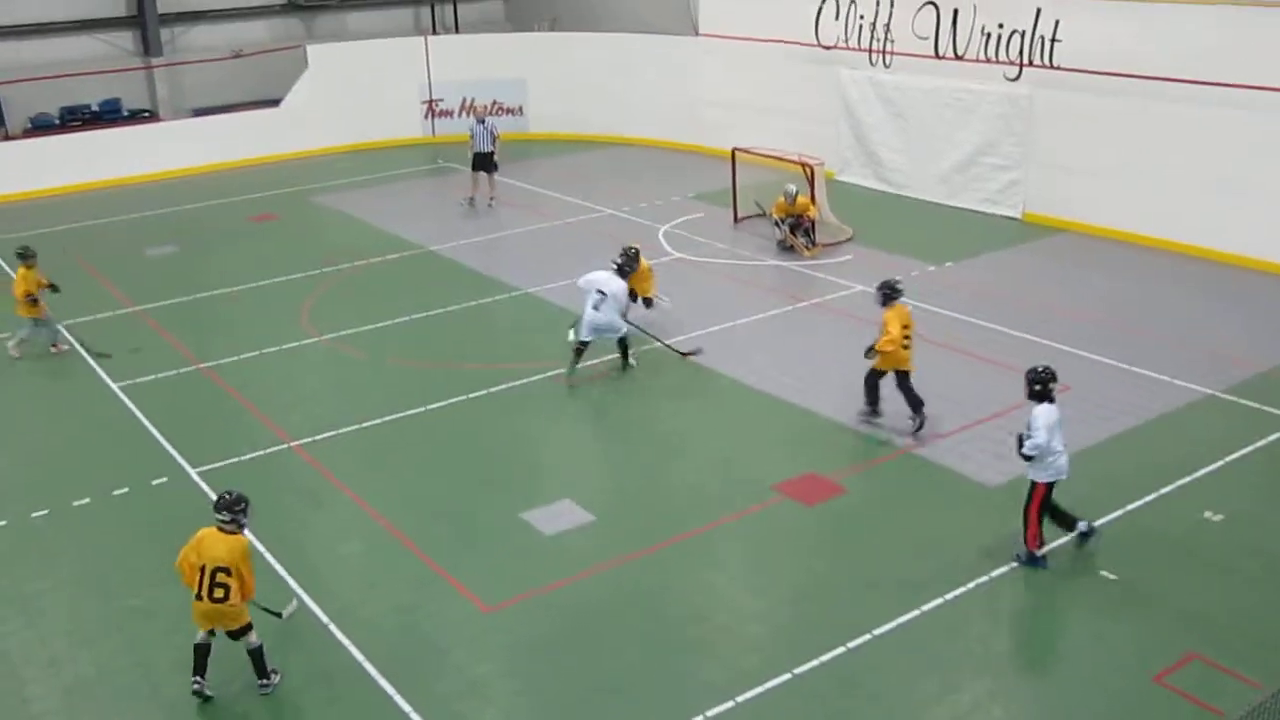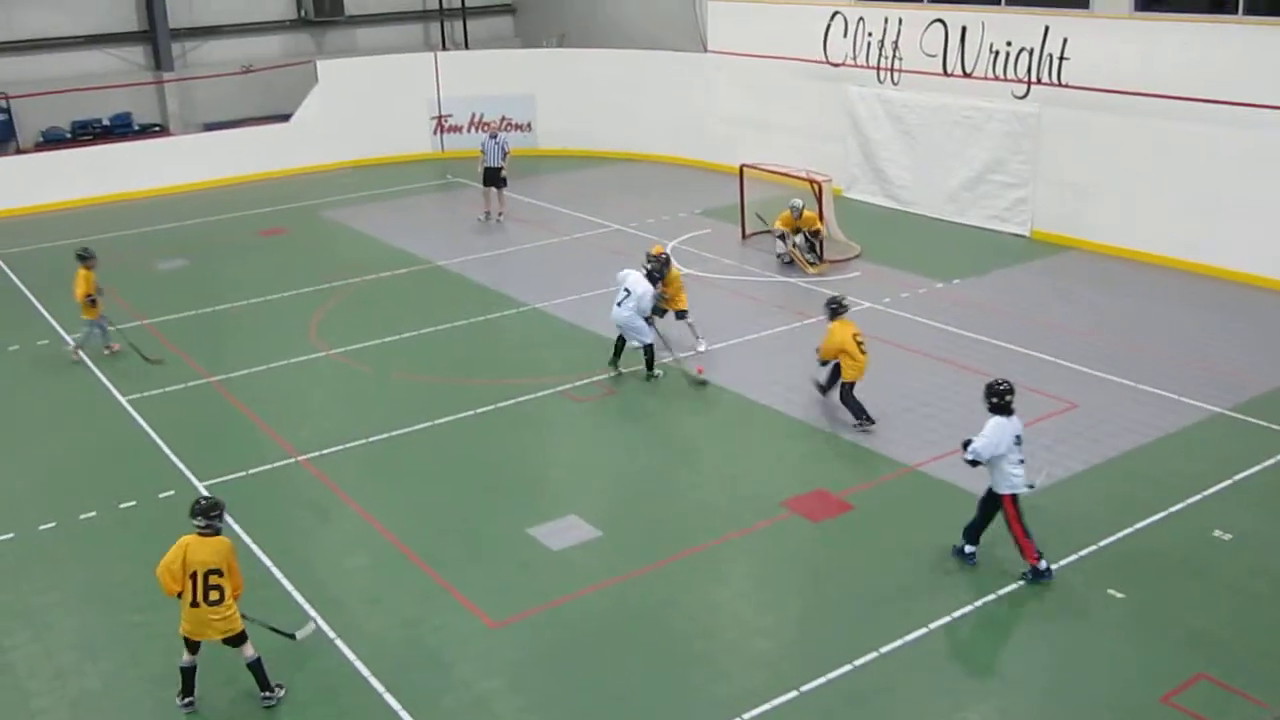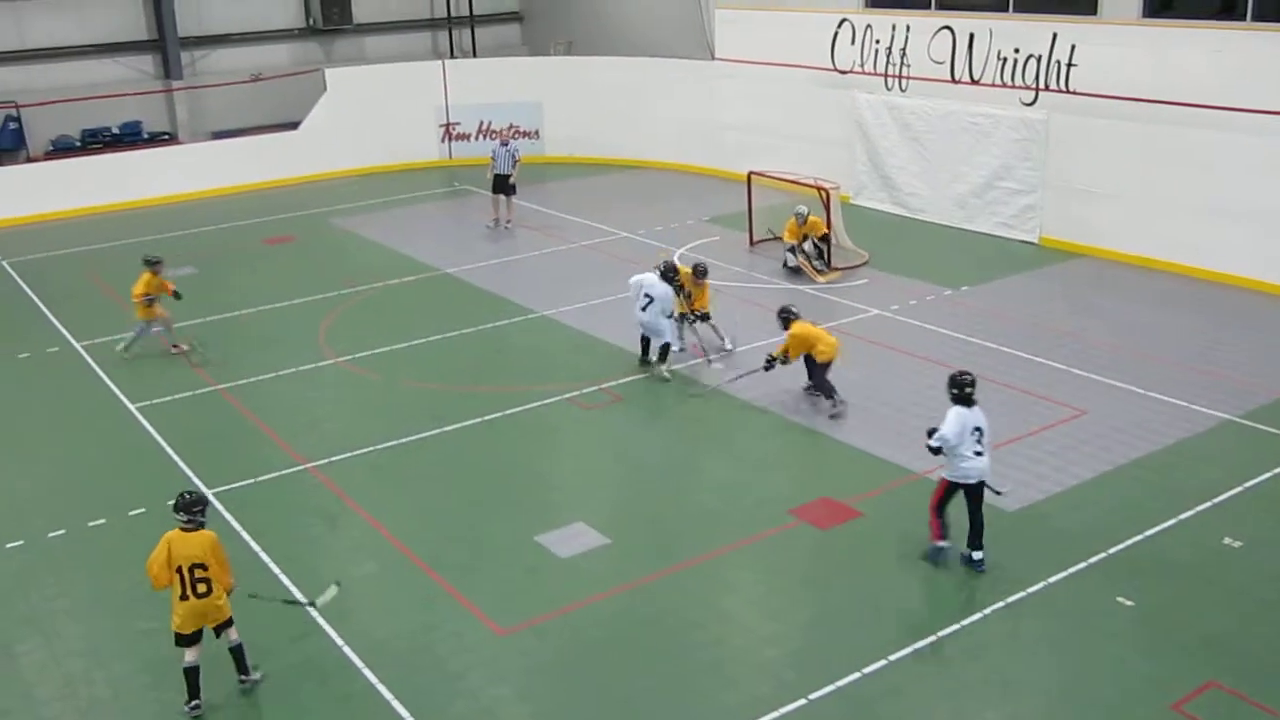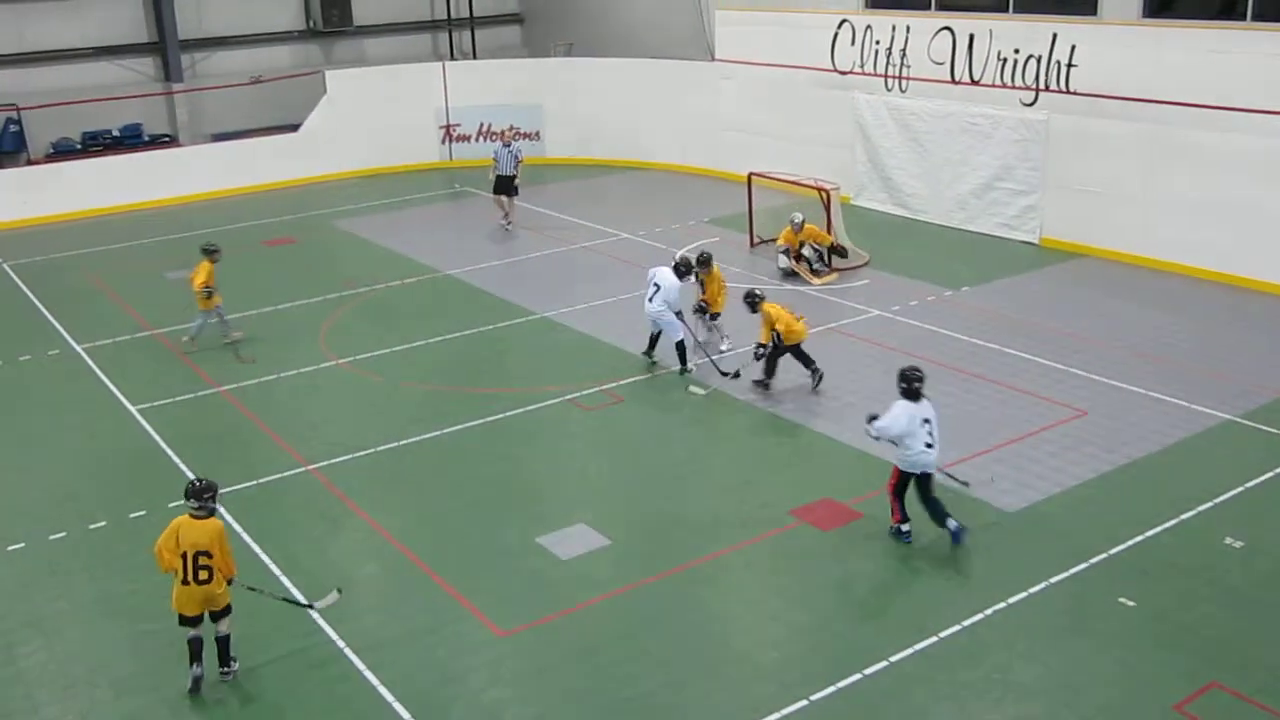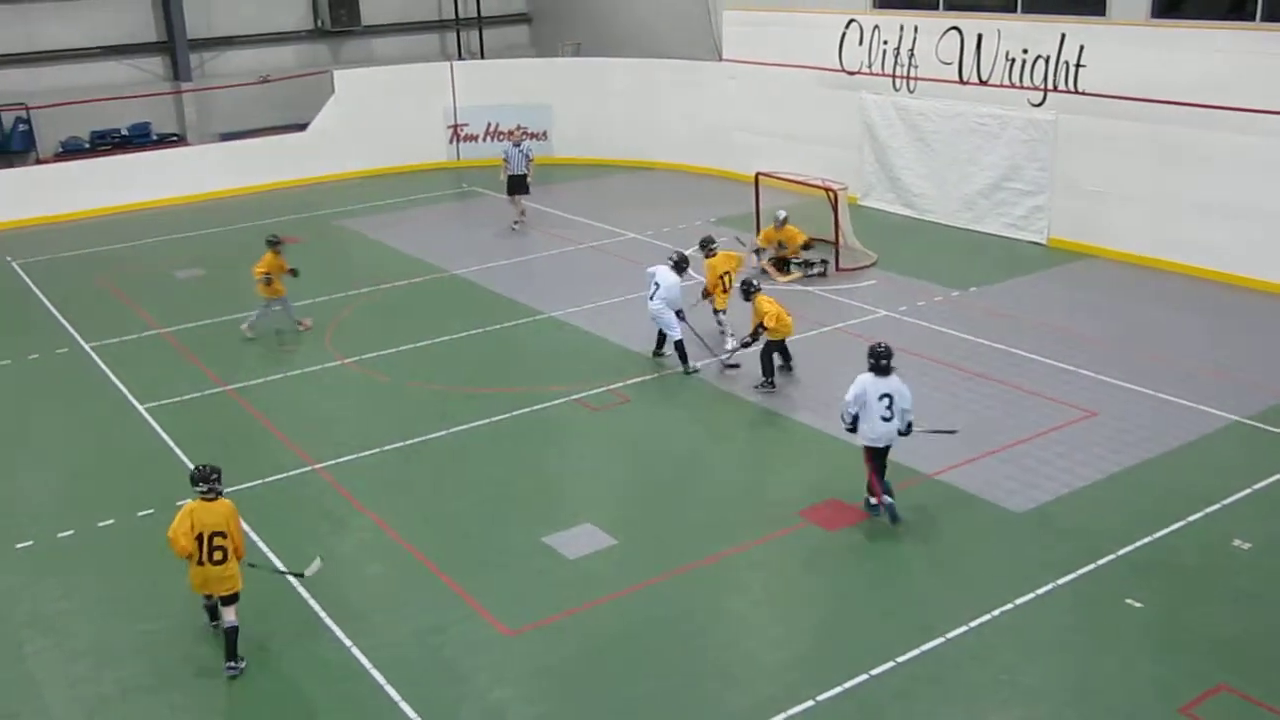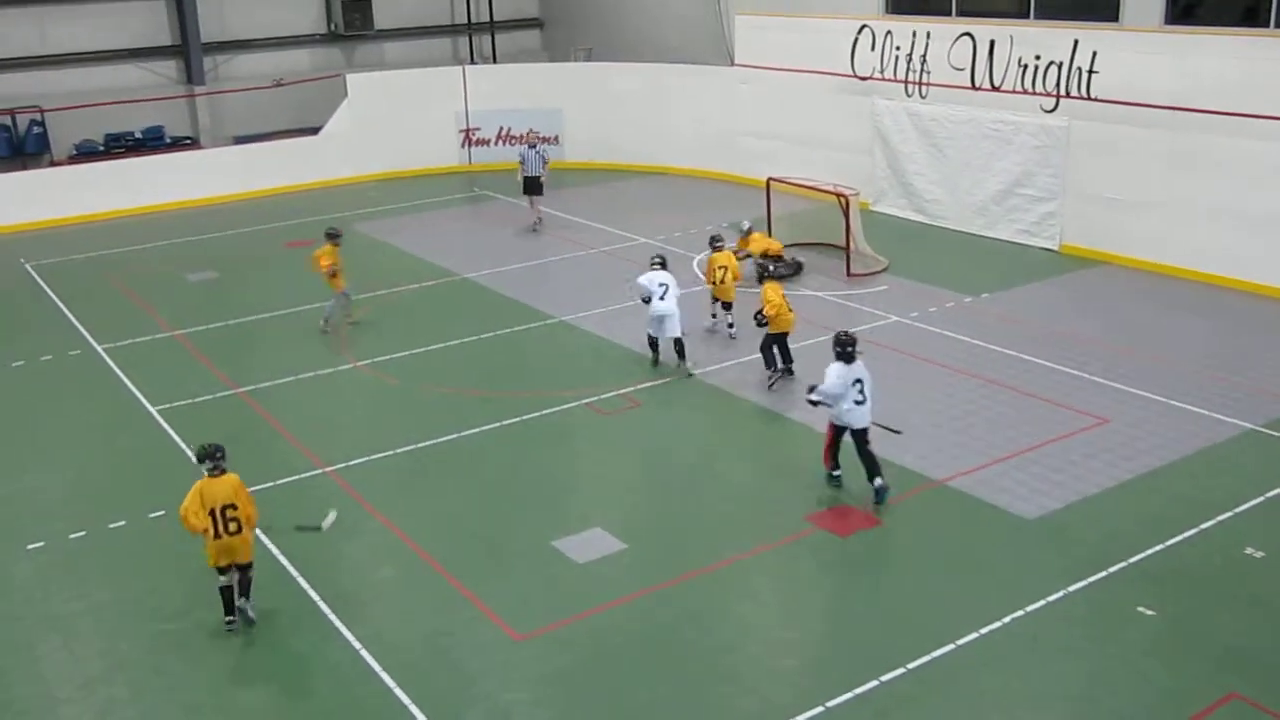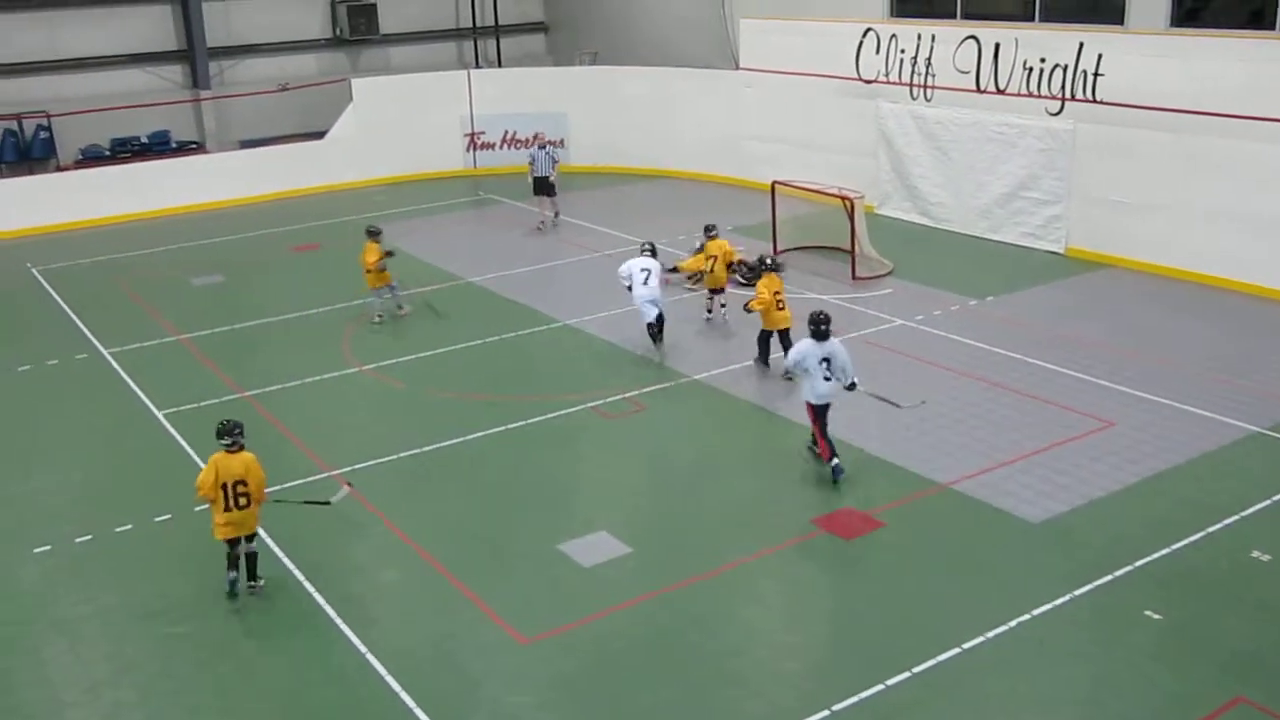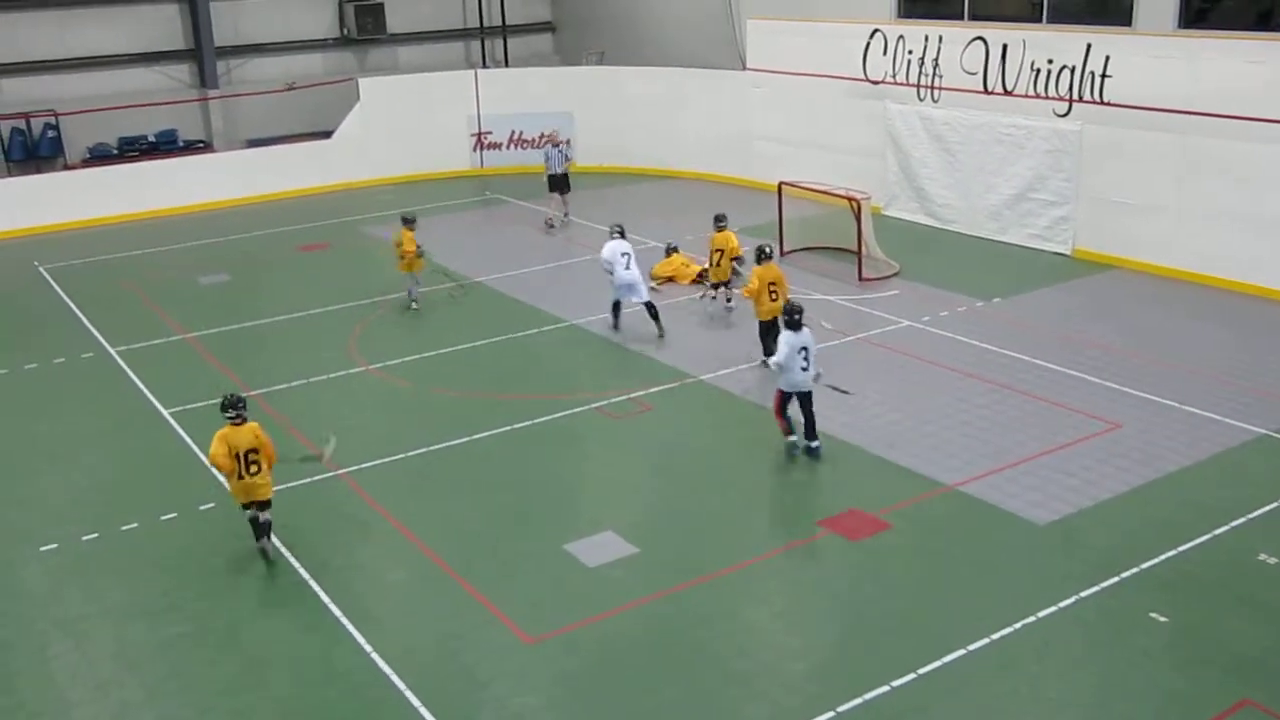
dt=0.3s
person 1, frame 1
left shoulder: (203, 535)
right shoulder: (241, 544)
left elbow: (184, 563)
right elbow: (247, 580)
right wrist: (246, 594)
left hip: (201, 603)
right hip: (228, 605)
left knee: (204, 633)
right knee: (250, 637)
left ankle: (198, 679)
right ankle: (265, 679)
person 1, frame 2
left shoulder: (184, 544)
right shoulder: (224, 545)
left elbow: (166, 572)
right elbow: (235, 579)
left wrist: (178, 591)
right wrist: (232, 598)
left hip: (194, 614)
right hip: (223, 611)
left knee: (190, 654)
right knee: (247, 648)
left ankle: (187, 698)
right ankle: (267, 692)
person 1, frame 3
left shoulder: (170, 539)
right shoulder: (209, 538)
left elbow: (156, 568)
right elbow: (222, 569)
left wrist: (172, 581)
right wrist: (228, 587)
left hip: (186, 606)
right hip: (213, 599)
left knee: (191, 651)
right knee: (230, 631)
left ankle: (194, 701)
right ankle: (244, 675)
person 1, frame 4
left shoulder: (178, 525)
right shoulder: (216, 527)
left elbow: (163, 551)
right elbow: (225, 559)
left wrist: (176, 569)
right wrist: (229, 576)
left hip: (186, 590)
right hip: (213, 586)
left knee: (193, 628)
right knee: (221, 623)
left ankle: (195, 667)
right ankle: (226, 667)
person 1, frame 5
left shoulder: (190, 509)
right shoulder: (227, 507)
left elbow: (176, 536)
right elbow: (237, 539)
left wrist: (189, 553)
right wrist: (238, 557)
left hip: (200, 570)
right hip: (225, 569)
left knee: (208, 596)
right knee: (229, 612)
left ankle: (214, 620)
right ankle: (231, 661)
person 1, frame 6
left shoulder: (200, 488)
right shoulder: (235, 481)
left elbow: (188, 514)
right elbow: (248, 509)
left wrist: (204, 529)
right wrist: (250, 527)
left hip: (216, 542)
right hip: (239, 538)
left knee: (225, 575)
right knee: (244, 572)
left ankle: (230, 617)
right ankle: (243, 600)
person 1, frame 7
left shoulder: (215, 461)
right shoulder: (249, 459)
left elbow: (204, 487)
right elbow: (258, 485)
left wrist: (214, 499)
right wrist: (259, 500)
left hip: (226, 516)
right hip: (248, 511)
left knee: (233, 547)
right knee: (250, 543)
left ankle: (232, 573)
right ankle: (252, 581)
person 1, frame 8
left shoulder: (223, 435)
right shoulder: (254, 428)
left elbow: (216, 457)
right elbow: (269, 451)
left wrist: (229, 470)
right wrist: (268, 467)
left hip: (239, 484)
right hip: (260, 480)
left knee: (250, 510)
right knee: (264, 513)
left ankle: (261, 540)
right ankle: (264, 541)
person 2, frame 1
left shoulder: (1040, 412)
right shoulder: (1048, 406)
left elbow: (1039, 442)
left wrist: (1025, 448)
right wrist: (1026, 442)
left hip: (1045, 469)
right hip: (1053, 464)
left knee: (1033, 510)
right knee: (1044, 504)
left ankle: (1035, 553)
right ankle: (1082, 528)
person 2, frame 2
left shoulder: (996, 425)
right shoulder: (1013, 420)
left elbow: (980, 449)
left wrist: (969, 448)
right wrist: (975, 451)
left hip: (1005, 482)
right hip: (1011, 475)
left knee: (1016, 526)
right knee: (984, 510)
left ankle: (1040, 567)
right ankle: (968, 548)
person 2, frame 3
left shoulder: (956, 413)
right shoulder: (977, 412)
left elbow: (946, 437)
left wrist: (933, 439)
left hip: (958, 470)
right hip: (979, 467)
left knee: (937, 505)
right knee: (975, 512)
left ankle: (940, 546)
right ankle: (976, 555)
person 2, frame 4
left shoulder: (901, 407)
right shoulder: (926, 404)
left elbow: (886, 429)
left wrist: (872, 425)
left hip: (910, 460)
right hip: (929, 457)
left knee: (895, 490)
right knee: (927, 496)
left ankle: (903, 529)
right ankle: (952, 526)
person 2, frame 5
left shoulder: (864, 380)
right shoulder: (895, 380)
left elbow: (851, 402)
right elbow: (905, 404)
left wrist: (849, 421)
right wrist: (906, 424)
left hip: (871, 433)
right hip: (890, 431)
left knee: (874, 467)
right knee: (879, 465)
left ankle: (886, 500)
right ankle: (874, 499)
person 2, frame 6
left shoulder: (835, 369)
right shoulder: (860, 365)
left elbow: (830, 389)
left wrist: (814, 395)
left hip: (842, 414)
right hip: (862, 413)
left knee: (832, 442)
right knee: (864, 450)
left ankle: (835, 474)
right ankle: (878, 483)
person 2, frame 7
left shoulder: (804, 346)
right shoulder: (835, 343)
left elbow: (789, 363)
right elbow: (844, 364)
left wrist: (801, 369)
right wrist: (849, 381)
left hip: (814, 392)
right hip: (830, 389)
left knee: (820, 427)
right knee: (821, 421)
left ankle: (834, 462)
right ankle: (817, 446)
person 2, frame 8
left shoulder: (785, 336)
right shoulder: (806, 332)
left elbow: (782, 359)
right elbow: (812, 354)
left wrist: (772, 362)
right wrist: (814, 372)
left hip: (788, 381)
right hip: (806, 379)
left knee: (780, 410)
right knee: (807, 411)
left ankle: (792, 439)
right ankle: (813, 445)
